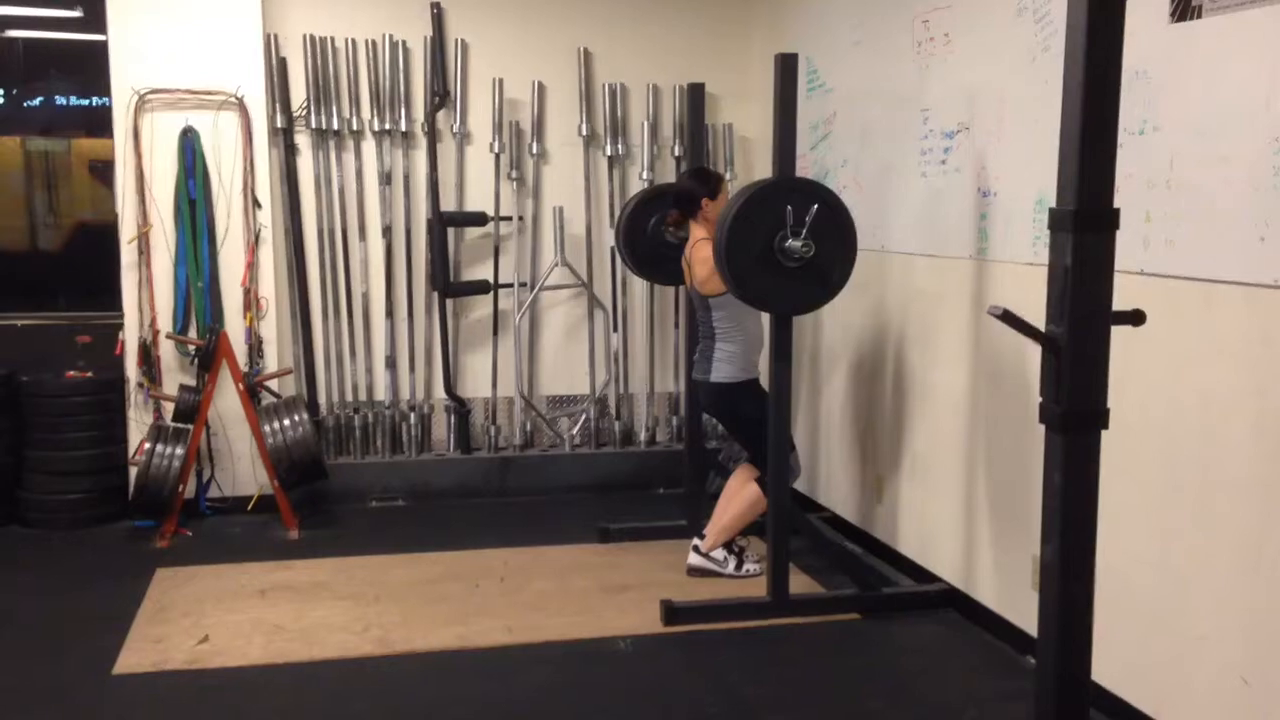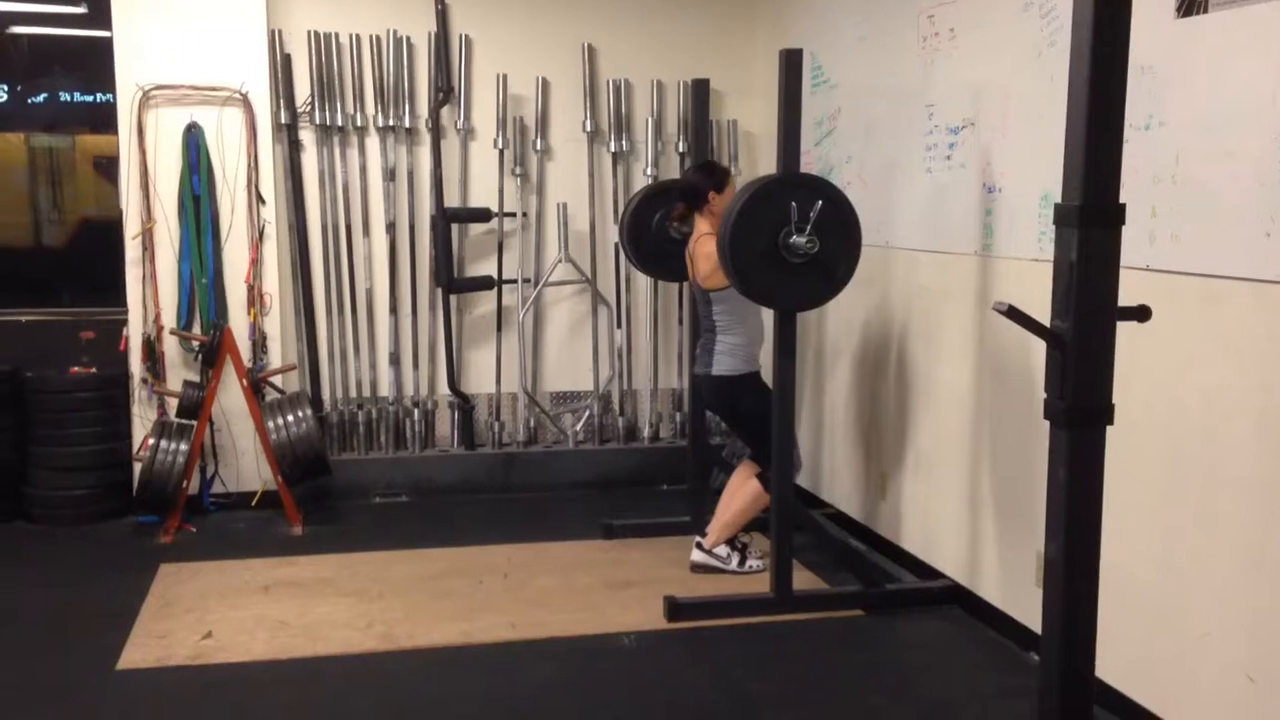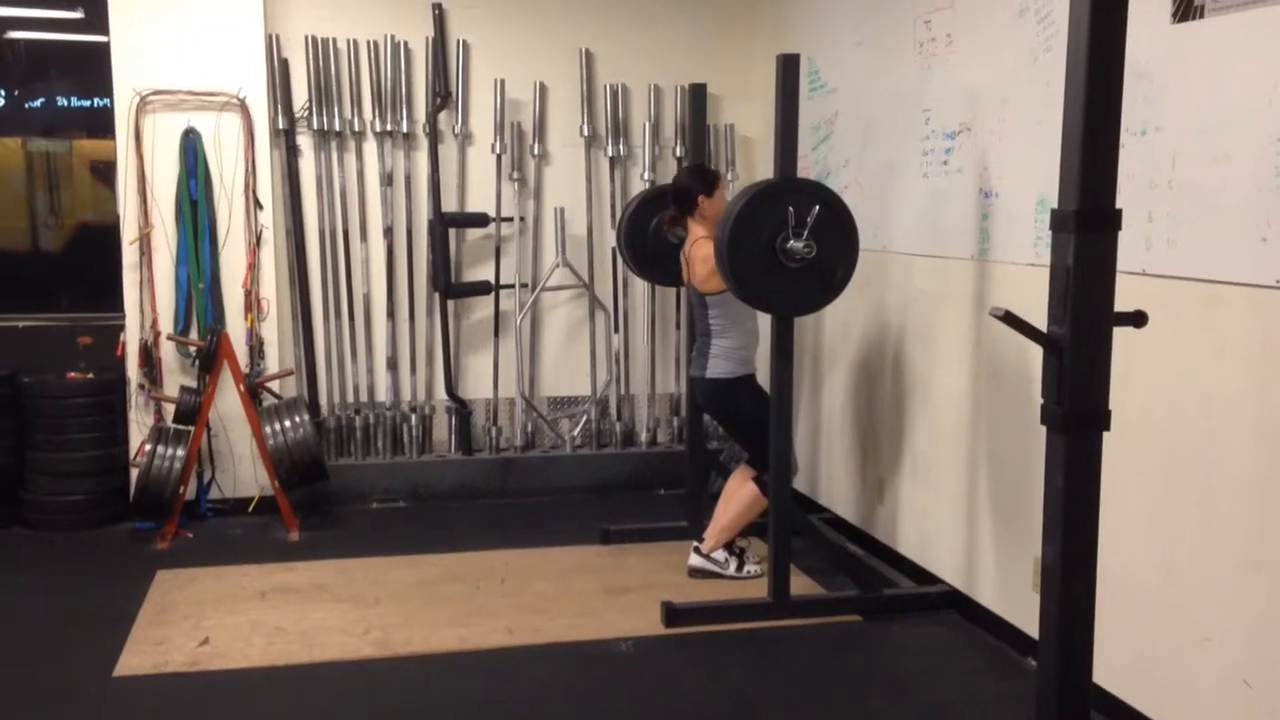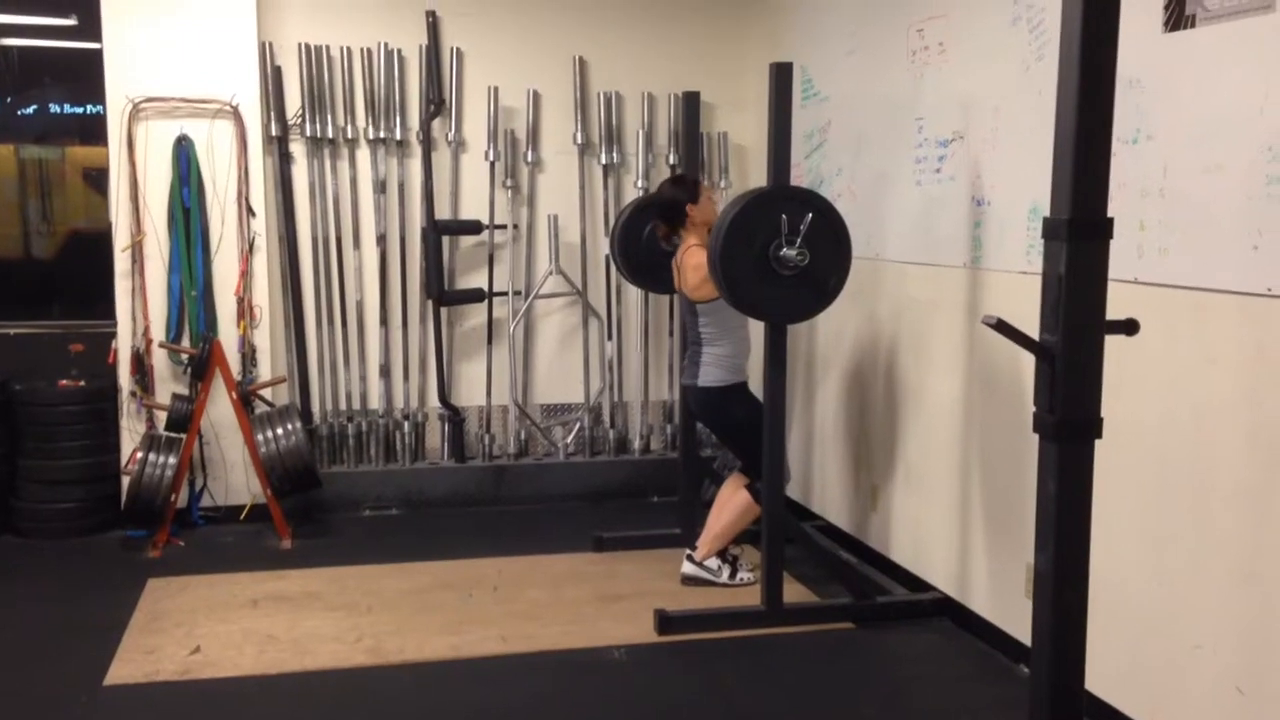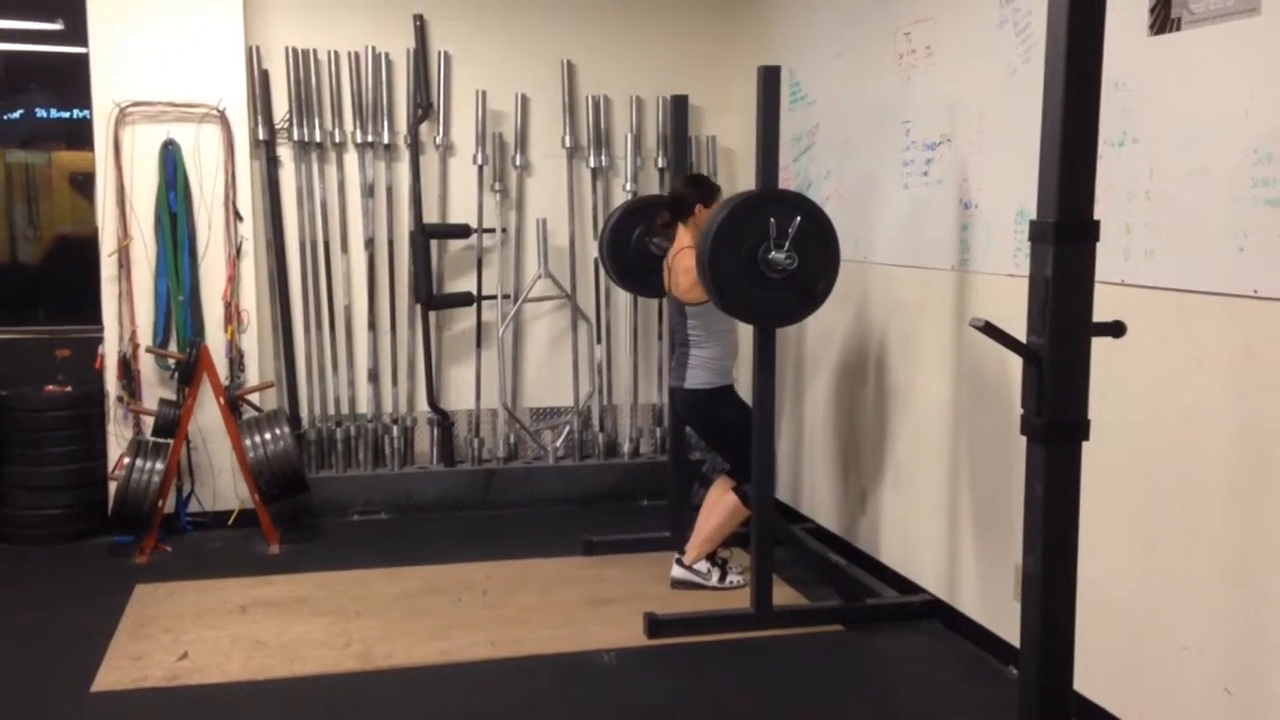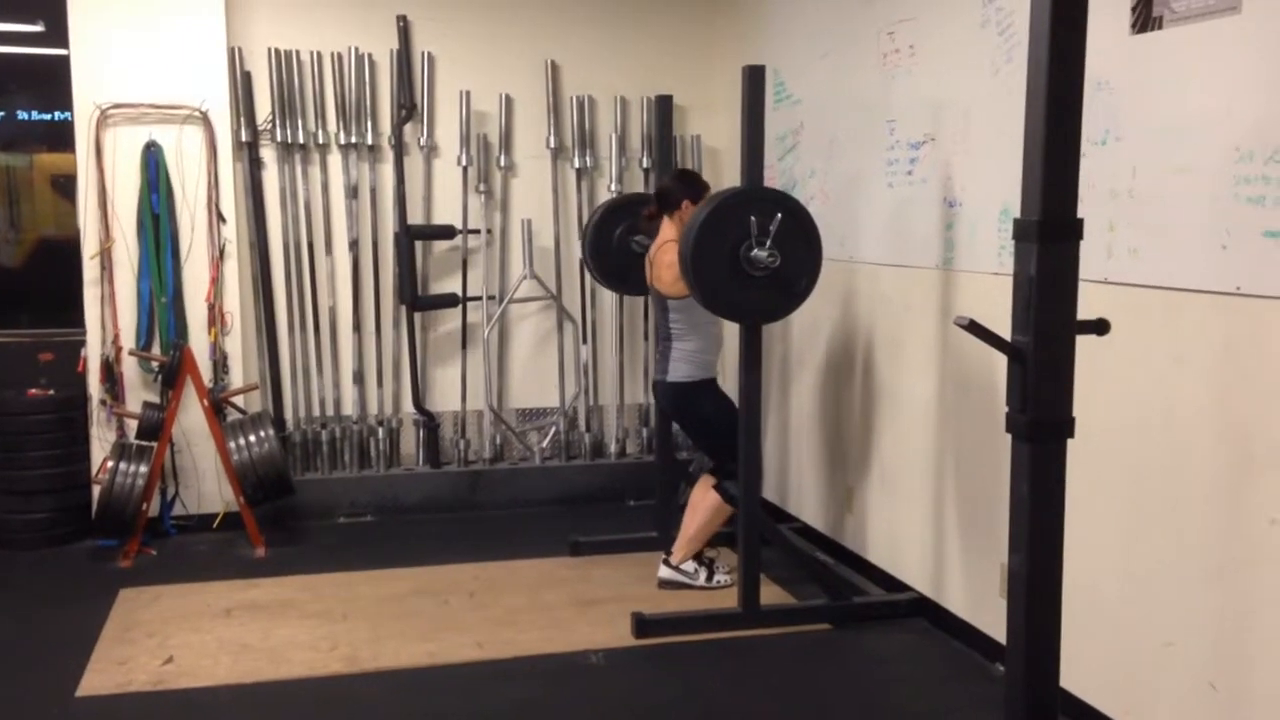
dt=0.3s
person 1, frame 1
left shoulder: (695, 249)
right shoulder: (710, 255)
left hip: (718, 375)
right hip: (729, 381)
left knee: (763, 457)
left ankle: (714, 537)
right ankle: (710, 549)
person 1, frame 2
left shoulder: (698, 244)
right shoulder: (712, 250)
left hip: (718, 370)
right hip: (730, 376)
left knee: (765, 453)
left ankle: (718, 533)
right ankle: (712, 546)
person 1, frame 3
left shoulder: (694, 247)
right shoulder: (709, 253)
left hip: (713, 374)
right hip: (726, 378)
left knee: (761, 458)
left ankle: (716, 538)
right ankle: (710, 551)
person 1, frame 4
left shoulder: (686, 255)
right shoulder: (701, 261)
left hip: (705, 382)
right hip: (718, 386)
left knee: (755, 465)
left ankle: (709, 546)
right ankle: (703, 558)
person 1, frame 5
left shoulder: (677, 257)
right shoulder: (692, 264)
left hip: (693, 384)
right hip: (706, 389)
left knee: (743, 467)
right knee: (757, 476)
left ankle: (699, 549)
right ankle: (693, 562)
person 1, frame 6
left shoulder: (659, 251)
right shoulder: (676, 257)
left hip: (674, 379)
right hip: (689, 383)
left knee: (724, 464)
right knee: (738, 472)
left ankle: (686, 550)
right ankle: (679, 563)
